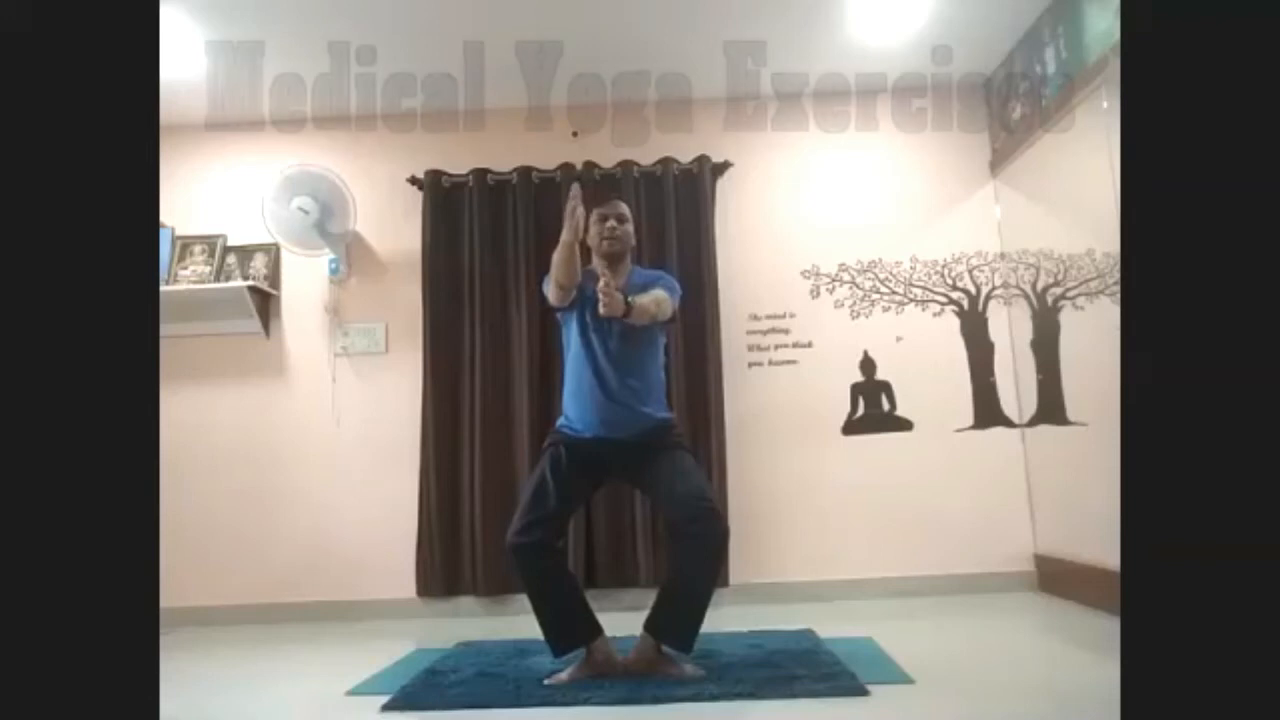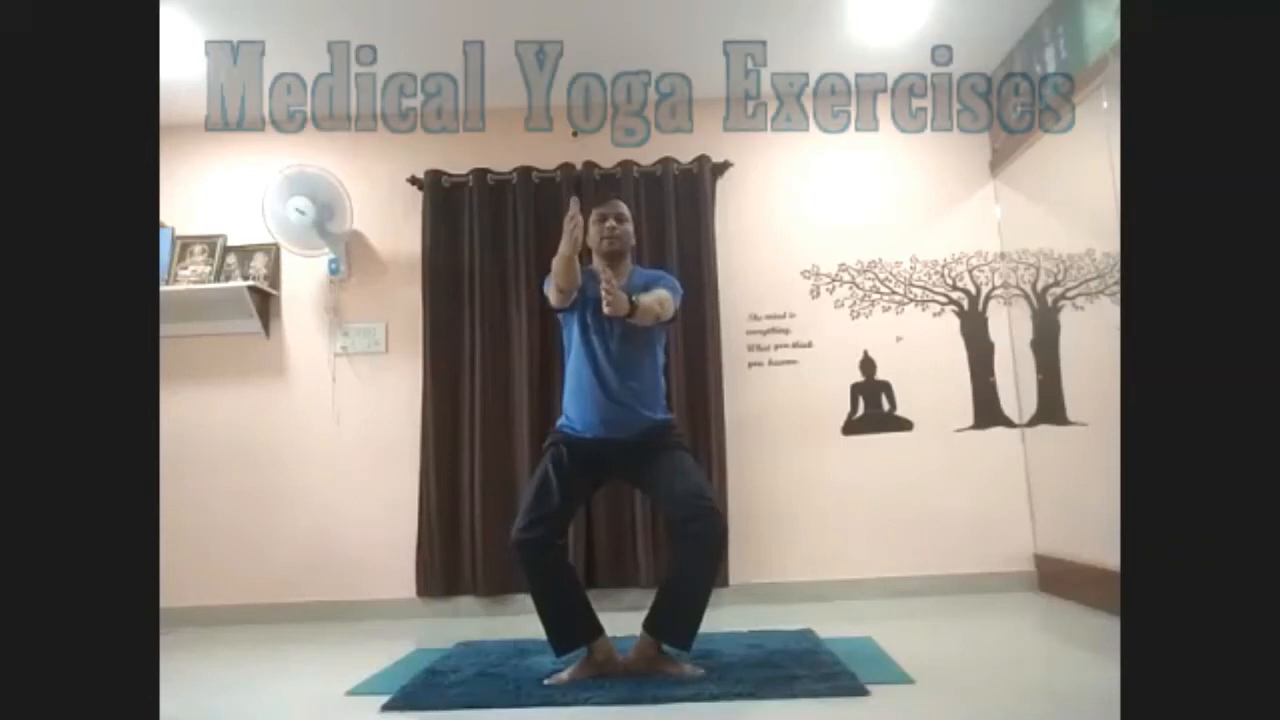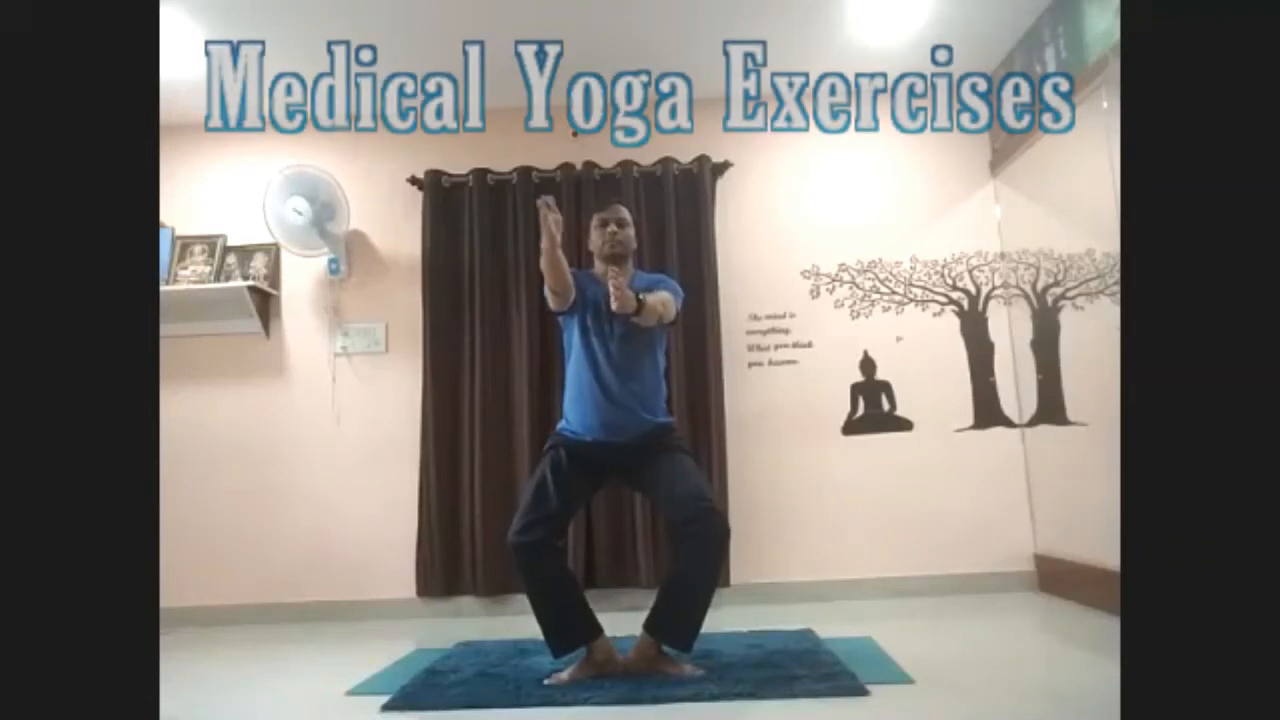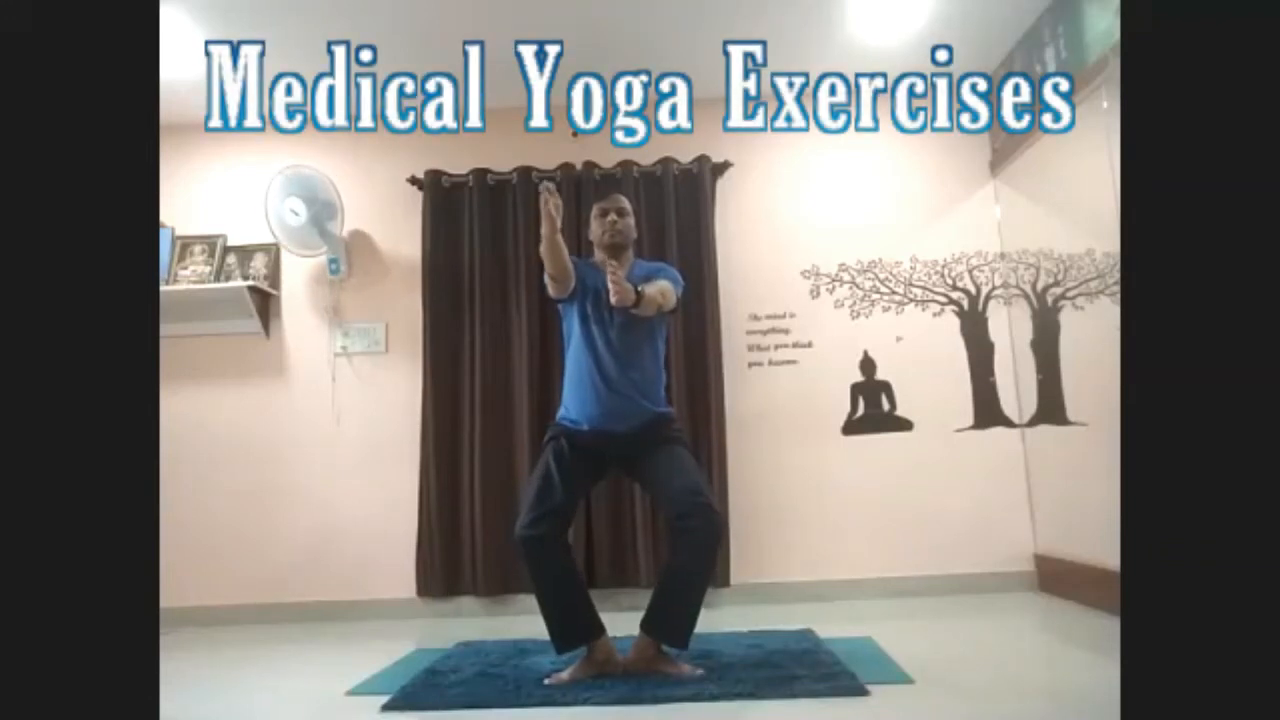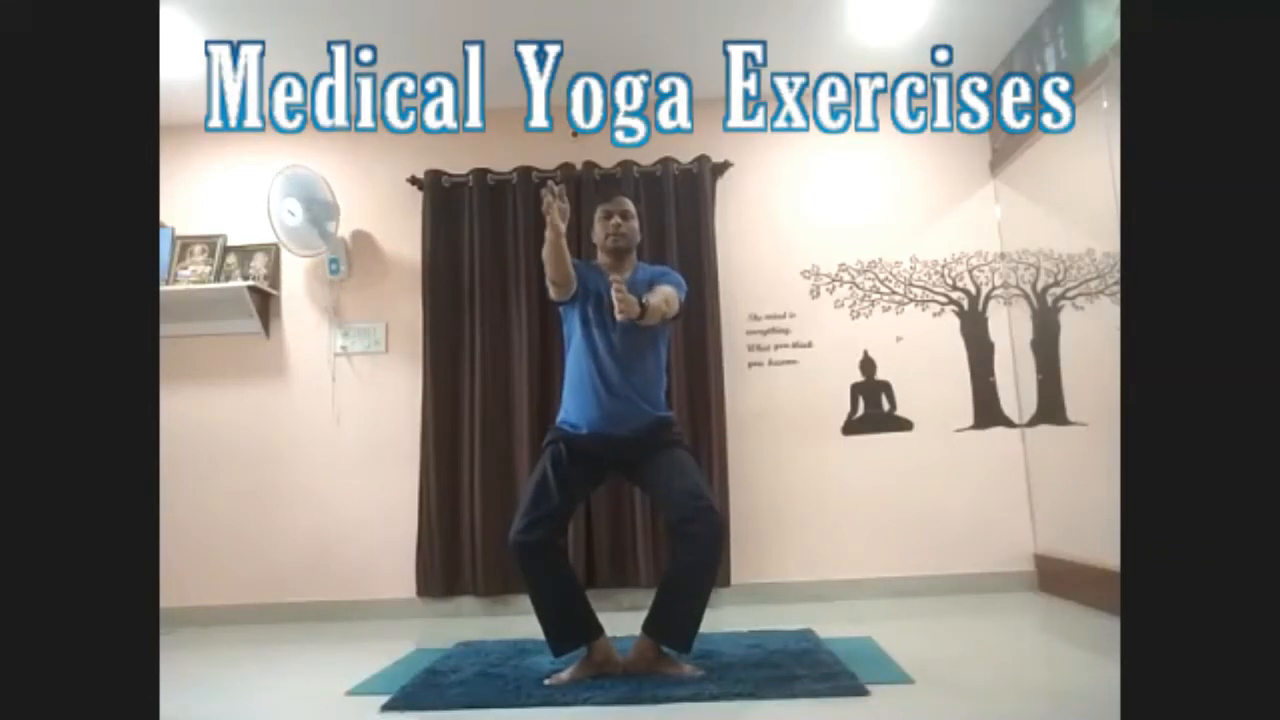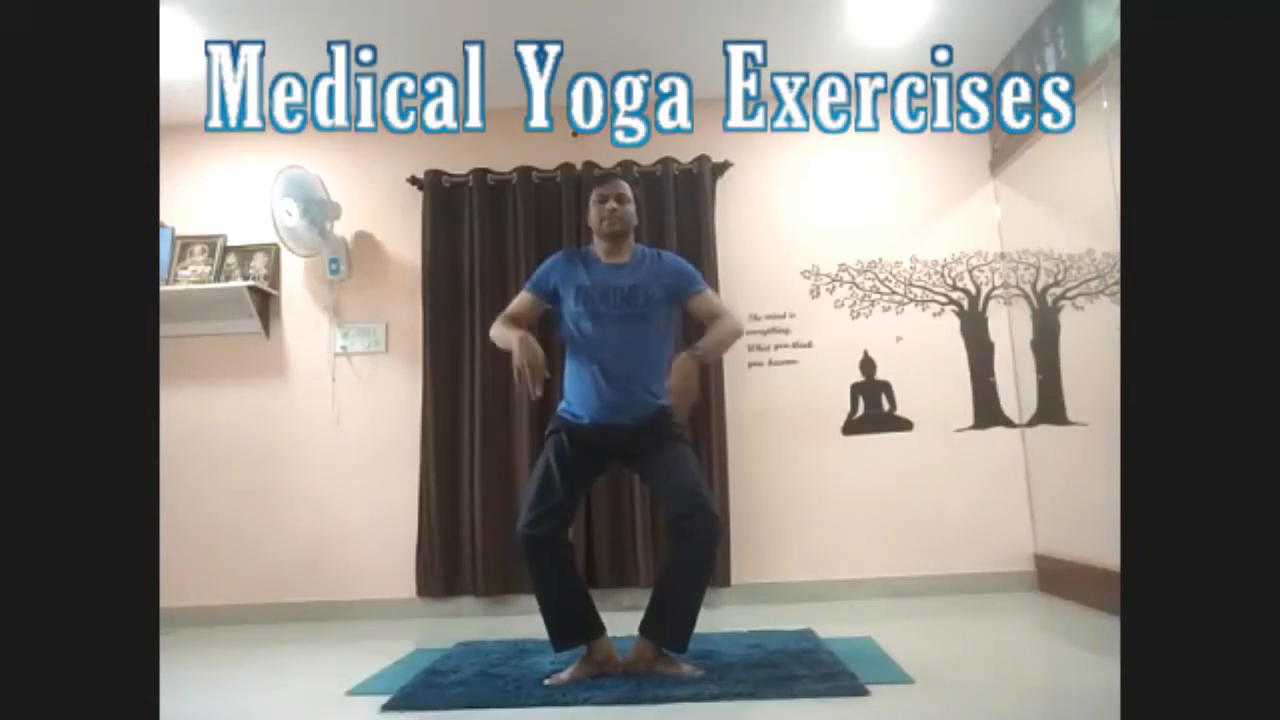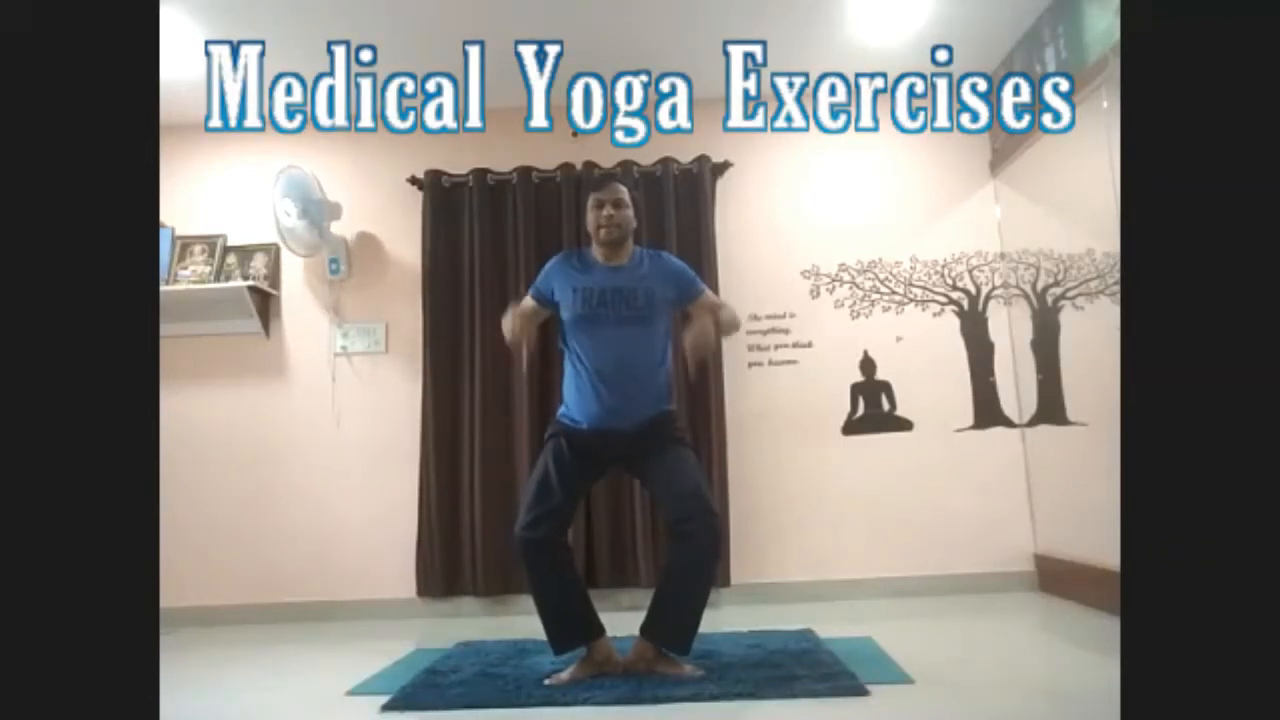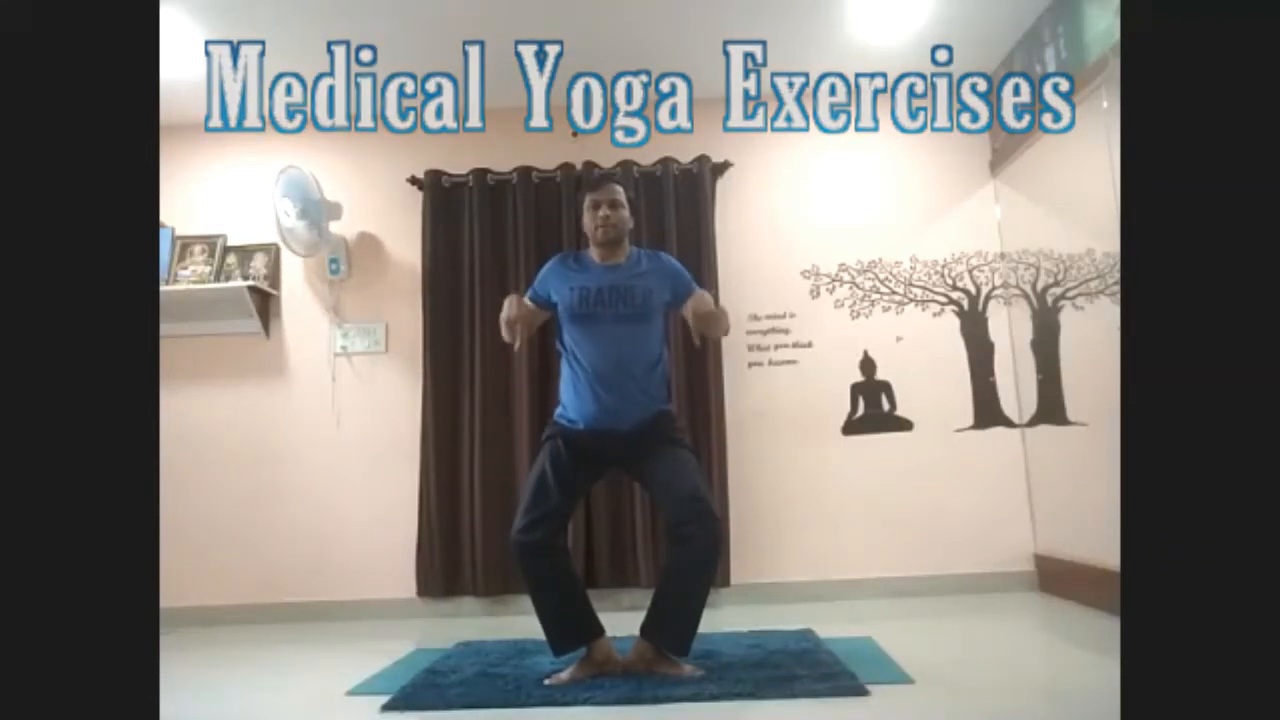
dt=0.5s
person 1, frame 1
left shoulder: (658, 282)
right shoulder: (571, 284)
left elbow: (656, 307)
right elbow: (561, 287)
left wrist: (624, 307)
right wrist: (567, 235)
left hip: (650, 435)
right hip: (578, 437)
left knee: (707, 527)
right knee: (526, 539)
left ankle: (652, 648)
right ankle: (594, 650)
person 1, frame 2
left shoulder: (660, 281)
right shoulder: (572, 285)
left elbow: (657, 308)
right elbow: (561, 288)
left wrist: (627, 305)
right wrist: (566, 246)
left hip: (650, 433)
right hip: (578, 436)
left knee: (705, 525)
right knee: (530, 537)
left ankle: (652, 647)
right ankle: (596, 649)
person 1, frame 3
left shoulder: (660, 285)
right shoulder: (575, 287)
left elbow: (660, 310)
right elbow: (556, 288)
left wrist: (634, 304)
right wrist: (550, 242)
left hip: (651, 437)
right hip: (578, 439)
left knee: (707, 526)
right knee: (526, 538)
left ankle: (652, 647)
right ankle: (594, 649)
person 1, frame 4
left shoulder: (660, 273)
right shoulder: (574, 276)
left elbow: (659, 299)
right elbow: (556, 273)
left wrist: (632, 296)
right wrist: (550, 227)
left hip: (649, 427)
right hip: (577, 430)
left knee: (701, 520)
right knee: (535, 532)
left ankle: (650, 646)
right ankle: (596, 648)
person 1, frame 5
left shoulder: (662, 279)
right shoulder: (578, 276)
left elbow: (663, 308)
right elbow: (555, 279)
left wrist: (638, 309)
right wrist: (556, 228)
left hip: (650, 432)
right hip: (577, 435)
left knee: (703, 523)
right knee: (528, 535)
left ankle: (652, 647)
right ankle: (595, 649)
person 1, frame 6
left shoulder: (668, 268)
right shoulder: (562, 268)
left elbow: (728, 321)
right elbow: (501, 323)
left wrist: (694, 357)
right wrist: (519, 339)
left hip: (653, 422)
right hip: (578, 425)
left knee: (699, 522)
right knee: (536, 530)
left ankle: (652, 646)
right ankle: (595, 648)
person 1, frame 7
left shoulder: (666, 270)
right shoulder: (562, 271)
left elbow: (726, 314)
right elbow: (521, 315)
left wrist: (707, 323)
right wrist: (513, 322)
left hip: (653, 428)
right hip: (577, 430)
left knee: (701, 526)
right knee: (533, 533)
left ankle: (653, 646)
right ankle: (594, 648)
person 1, frame 8
left shoulder: (663, 270)
right shoulder: (559, 272)
left elbow: (719, 328)
right elbow: (516, 332)
left wrist: (706, 309)
right wrist: (512, 313)
left hip: (651, 427)
right hip: (575, 430)
left knee: (700, 527)
right knee: (530, 536)
left ankle: (655, 646)
right ankle: (593, 648)
